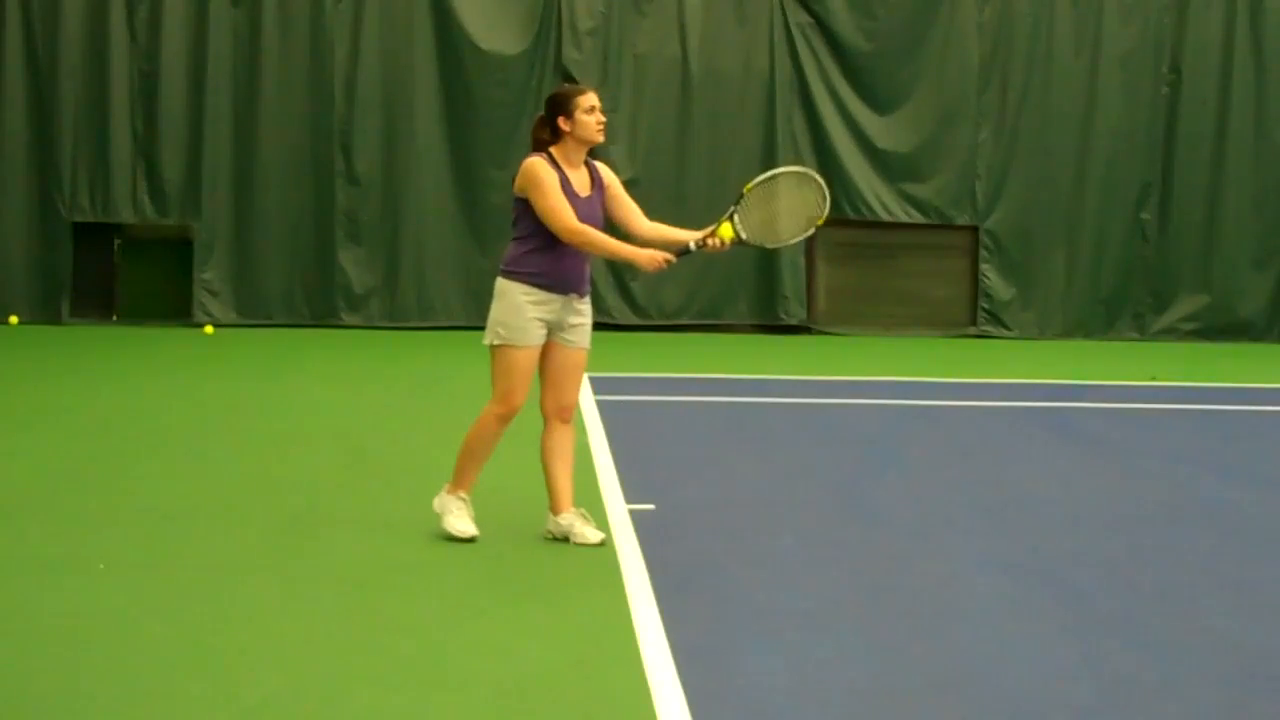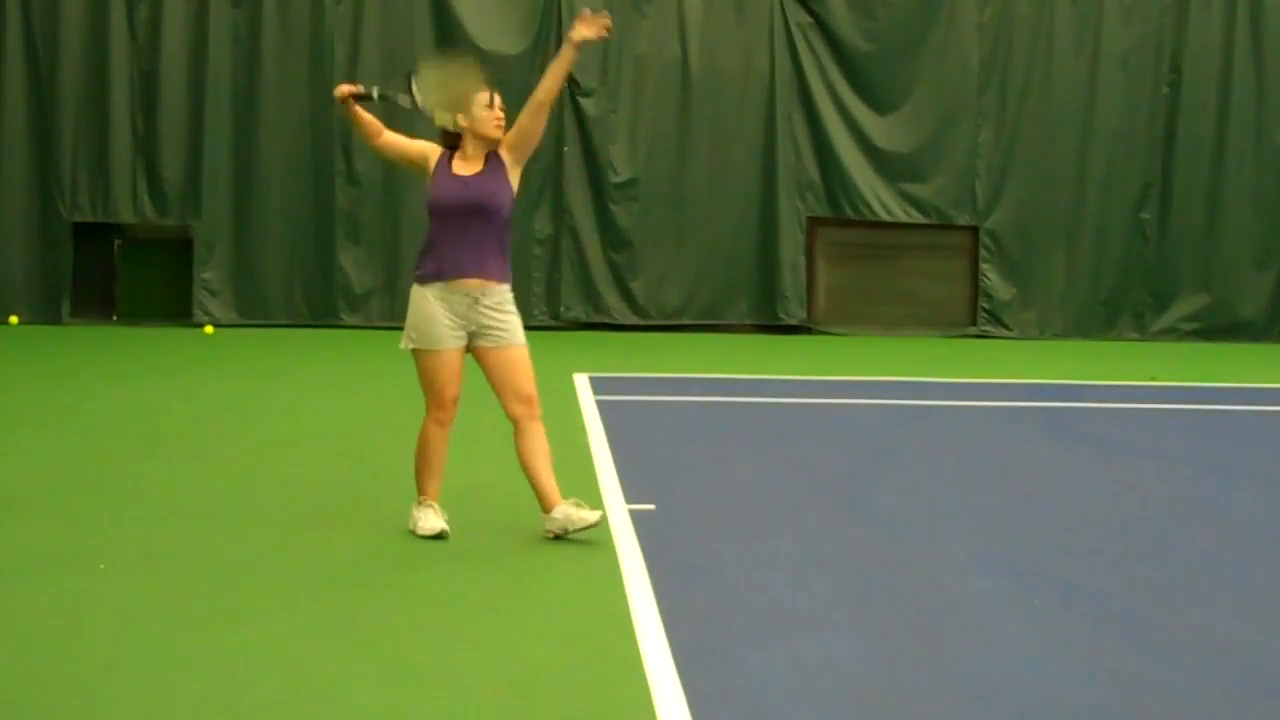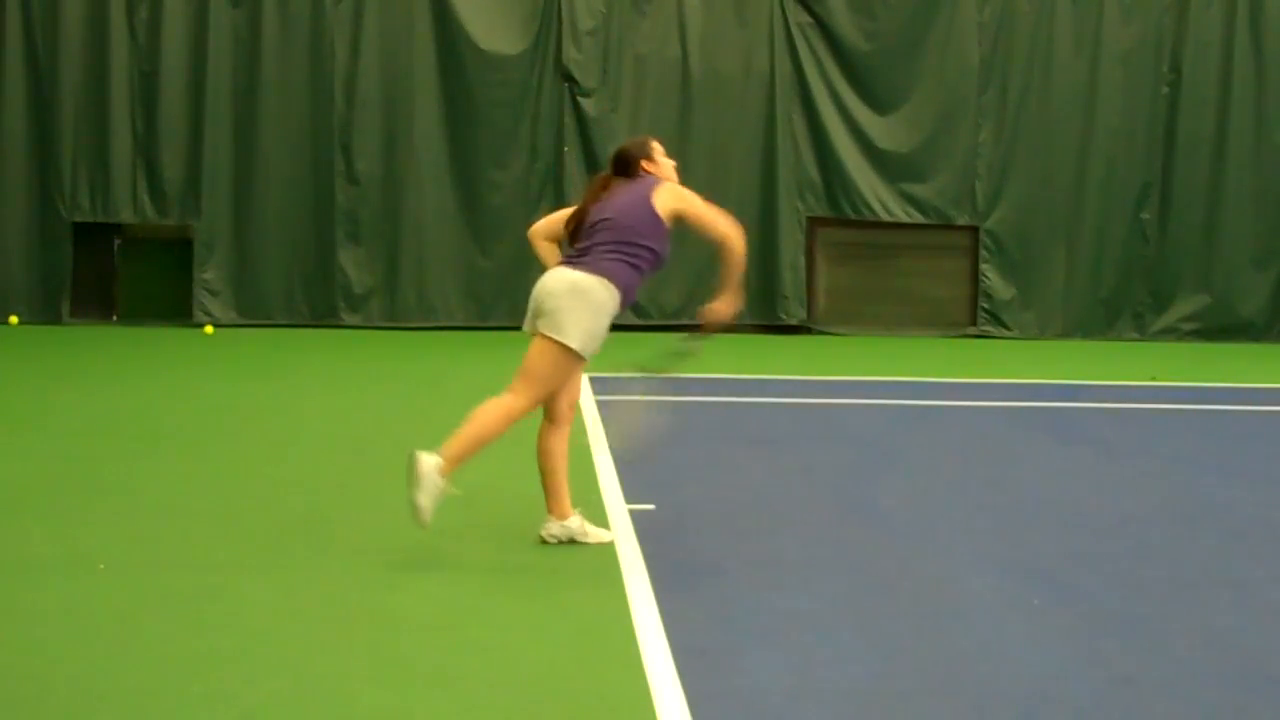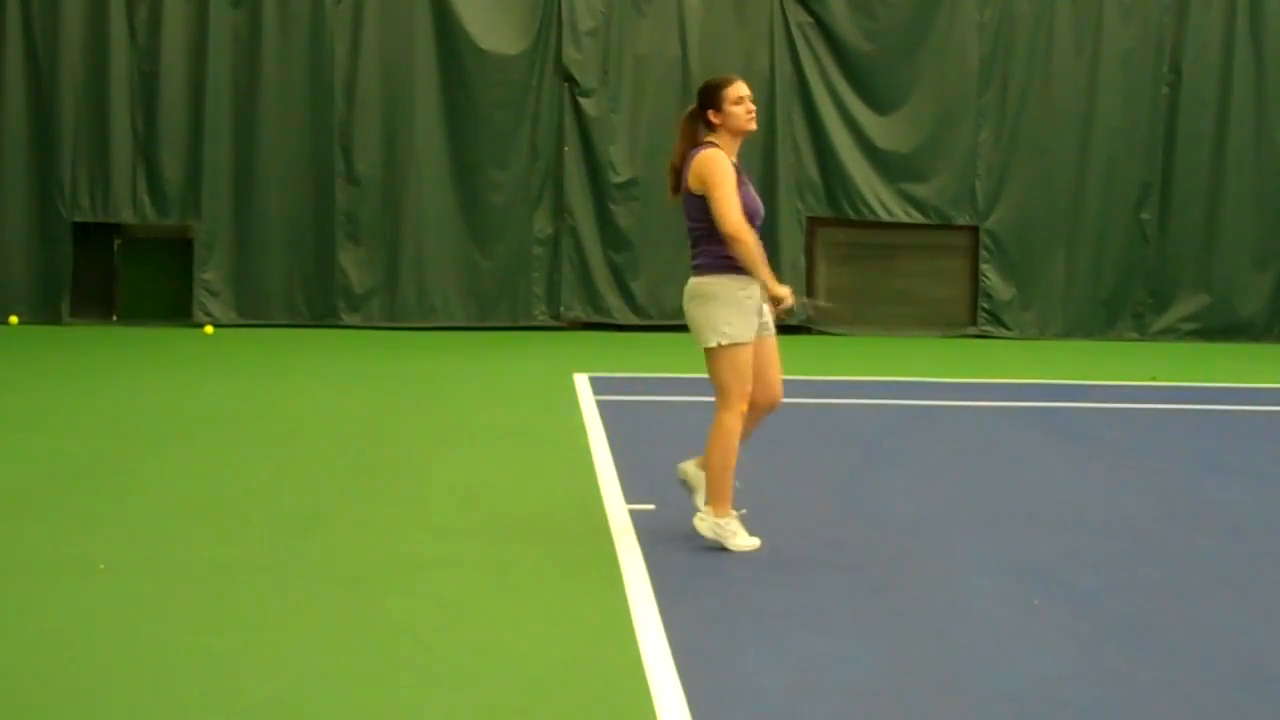
dt=1s
person 1, frame 1
left shoulder: (600, 174)
right shoulder: (536, 167)
left elbow: (641, 226)
right elbow: (570, 231)
left wrist: (698, 237)
right wrist: (634, 256)
left hip: (574, 302)
right hip: (525, 297)
left knee: (562, 412)
right knee: (506, 406)
left ankle: (562, 514)
right ankle: (454, 495)
person 1, frame 2
left shoulder: (509, 159)
right shoulder: (434, 158)
left elbow: (540, 102)
right elbow: (379, 136)
left wrist: (571, 47)
right wrist: (351, 104)
left hip: (494, 303)
right hip: (437, 300)
left knee: (526, 405)
right knee: (442, 409)
left ankle: (555, 510)
right ankle: (426, 505)
person 1, frame 3
left shoulder: (605, 199)
right shoulder: (669, 194)
left elbow: (538, 234)
right elbow: (732, 237)
right wrist: (728, 294)
left hip: (556, 289)
right hip: (582, 300)
left knee: (560, 414)
right knee: (521, 398)
left ankle: (561, 518)
right ankle: (437, 467)
person 1, frame 4
left shoulder: (719, 161)
right shoulder: (712, 159)
right elbow: (734, 230)
left wrist: (761, 285)
right wrist: (771, 282)
left hip: (742, 293)
right hip: (723, 293)
left knee: (767, 396)
right knee: (736, 404)
left ankle: (702, 469)
right ankle: (719, 515)
